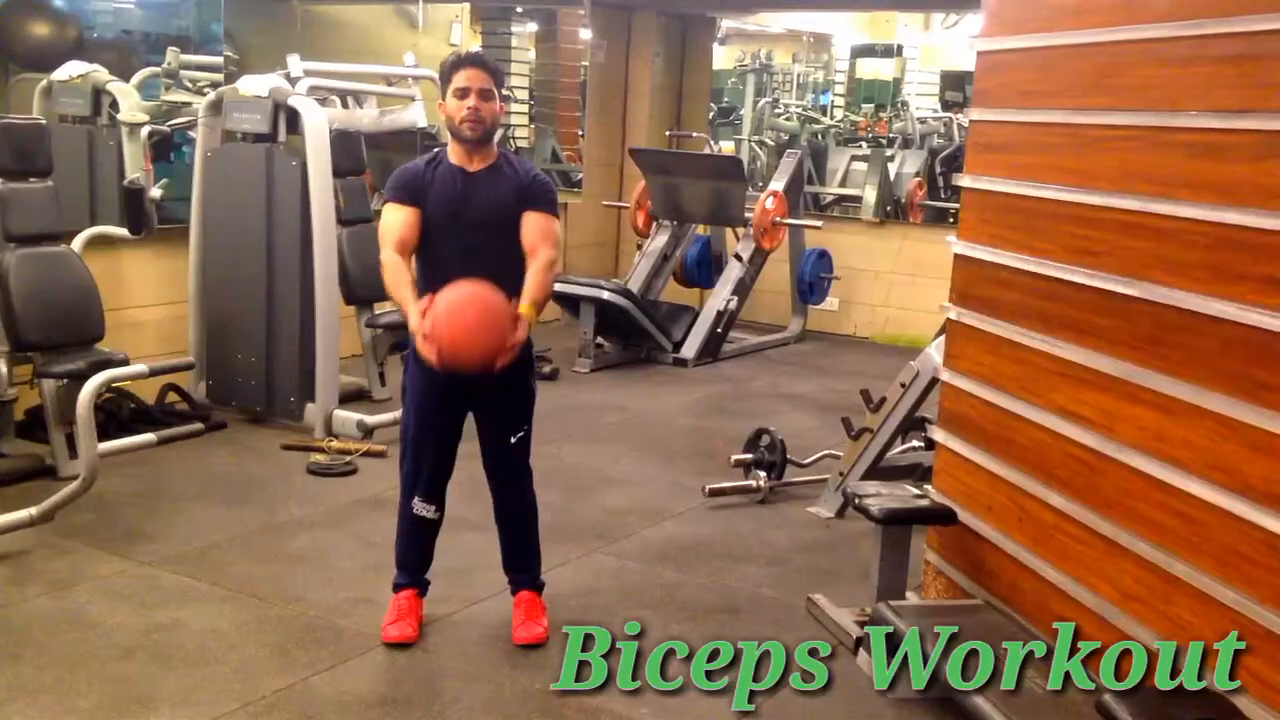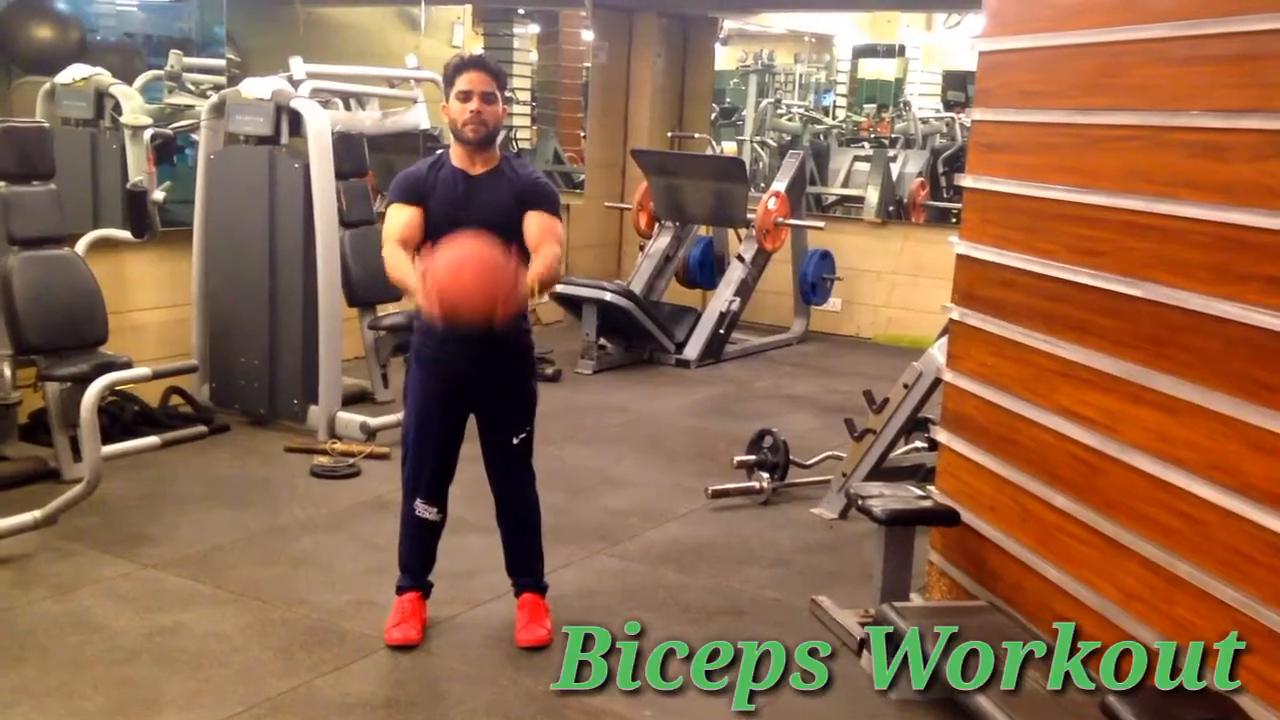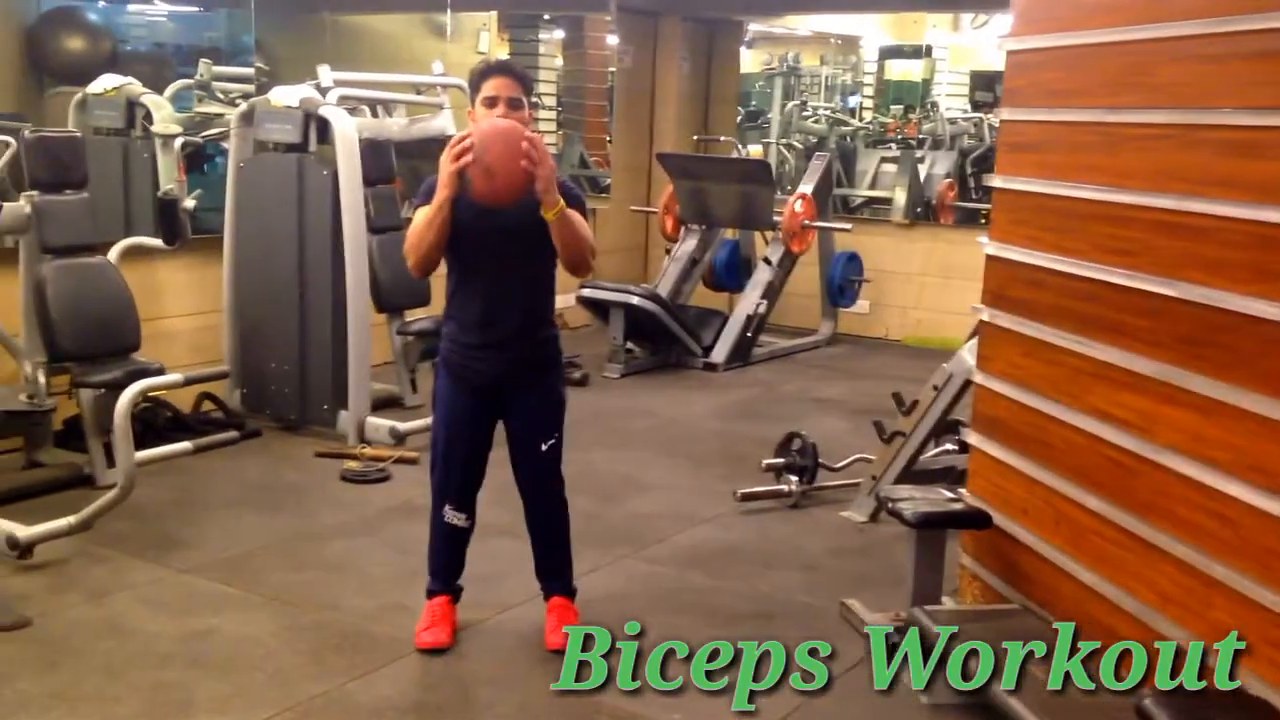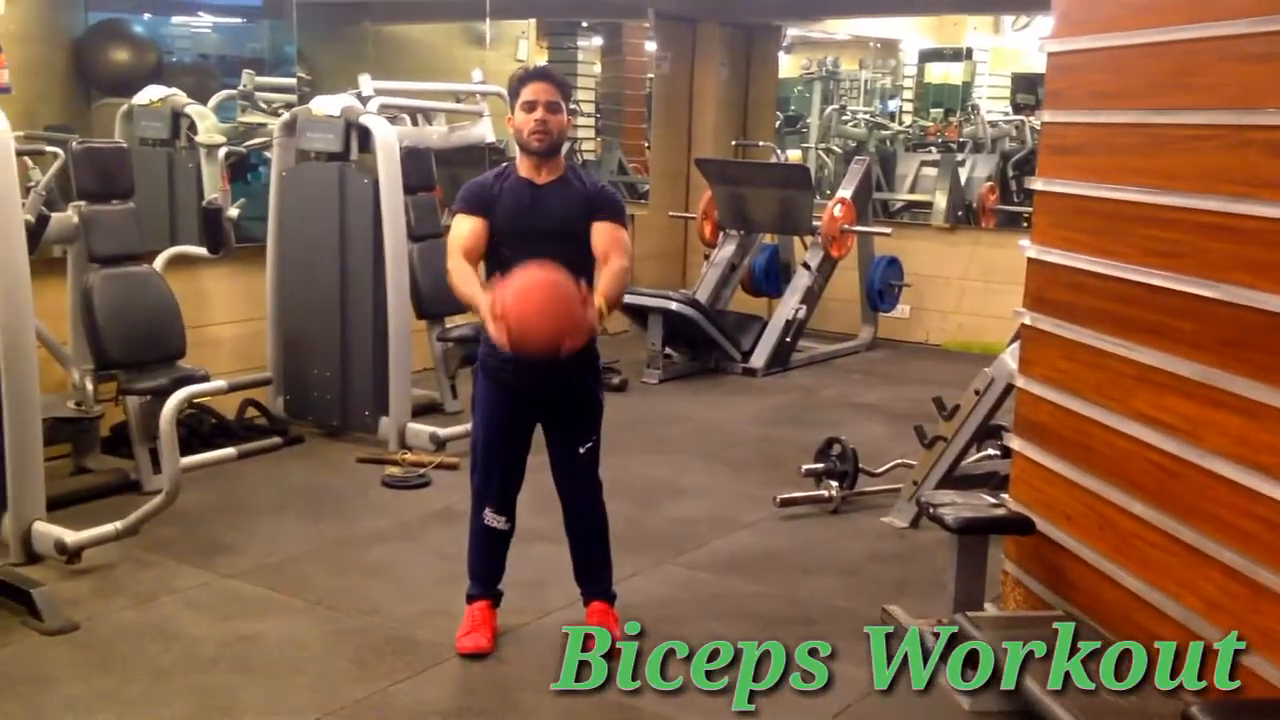
dt=0.7s
person 1, frame 1
left shoulder: (529, 182)
right shoulder: (413, 179)
left elbow: (544, 255)
right elbow: (392, 253)
left wrist: (525, 315)
right wrist: (413, 311)
left hip: (507, 357)
right hip: (434, 357)
left knee: (512, 478)
right knee: (422, 477)
left ankle: (527, 591)
right ankle: (409, 590)
person 1, frame 2
left shoulder: (531, 185)
right shoulder: (416, 181)
left elbow: (550, 255)
right elbow: (394, 252)
left wrist: (524, 286)
right wrist: (419, 283)
left hip: (507, 357)
right hip: (436, 355)
left knee: (514, 479)
right knee: (424, 478)
left ankle: (530, 593)
right ankle: (411, 591)
person 1, frame 3
left shoulder: (557, 188)
right shoulder: (442, 185)
left elbow: (582, 262)
right elbow: (417, 262)
left wrist: (547, 196)
right wrist: (446, 193)
left hip: (535, 364)
right hip: (464, 363)
left knee: (544, 485)
right knee: (452, 486)
left ankle: (560, 597)
right ankle: (441, 596)
person 1, frame 4
left shoulder: (595, 195)
right shoulder: (482, 192)
left elbow: (617, 262)
right elbow: (458, 261)
left wrist: (597, 303)
right wrist: (485, 304)
left hip: (574, 367)
right hip: (502, 365)
left knee: (581, 487)
right knee: (493, 487)
left ankle: (599, 601)
right ankle: (482, 601)
